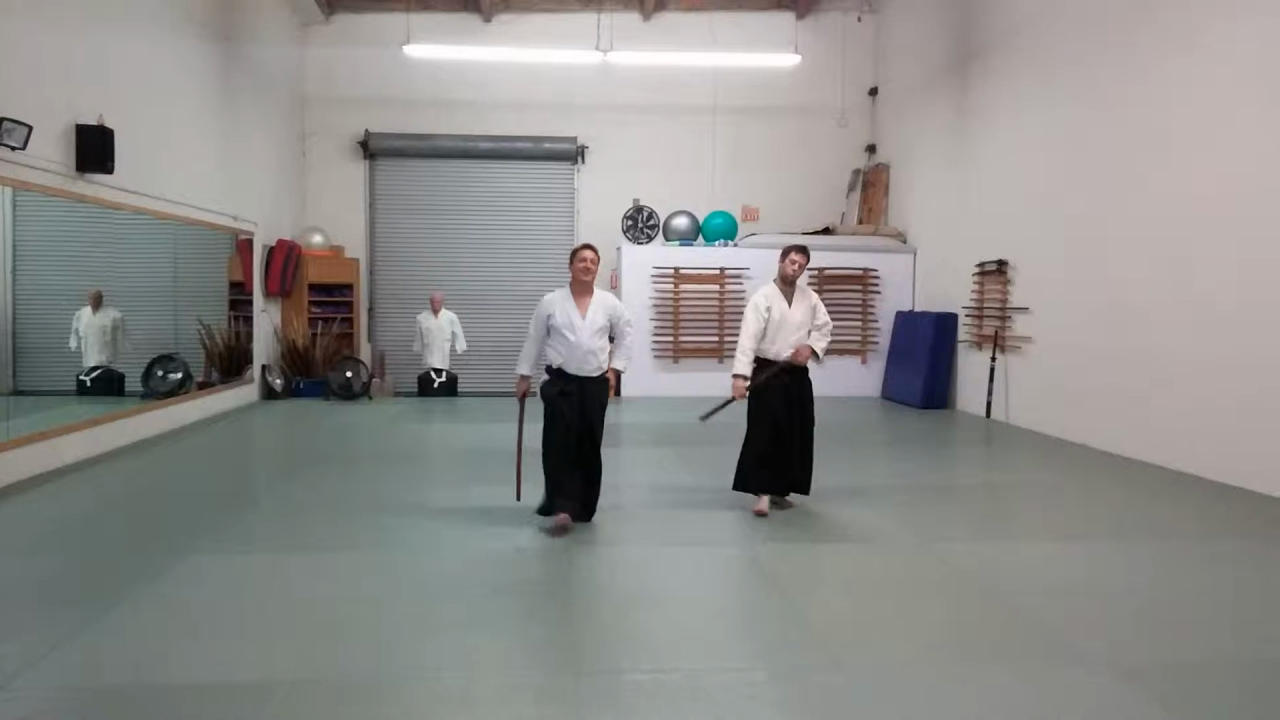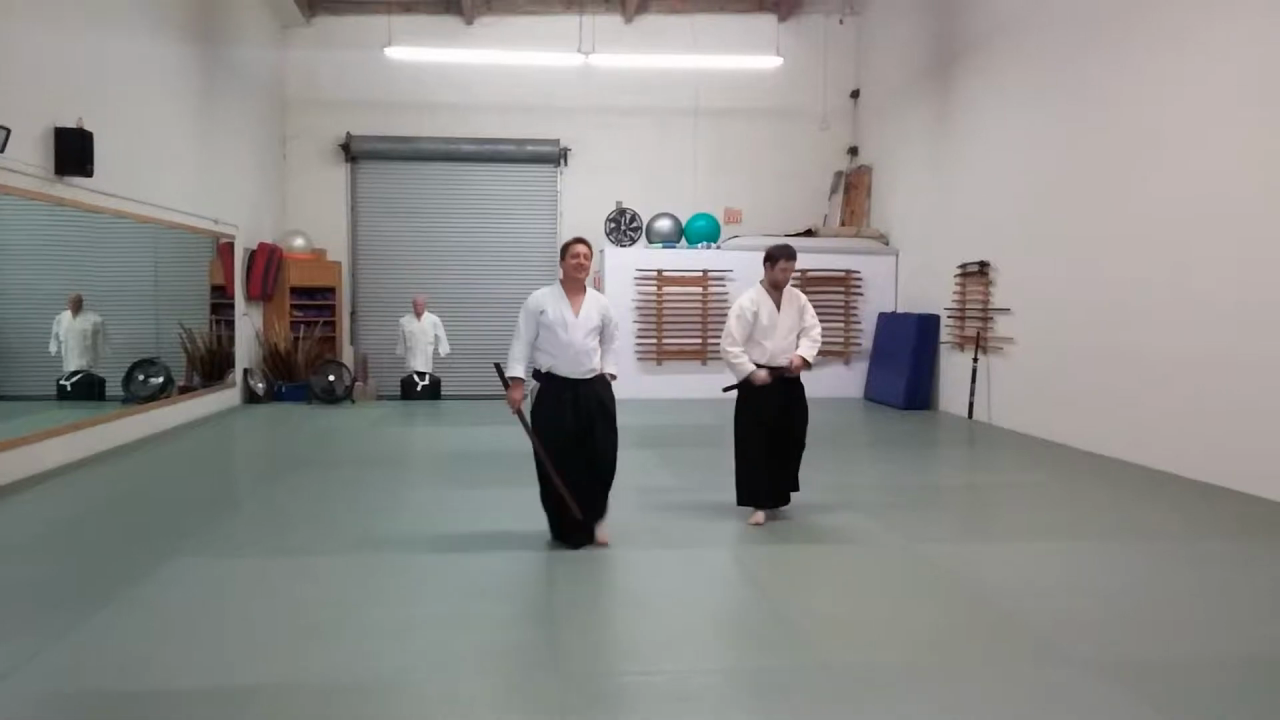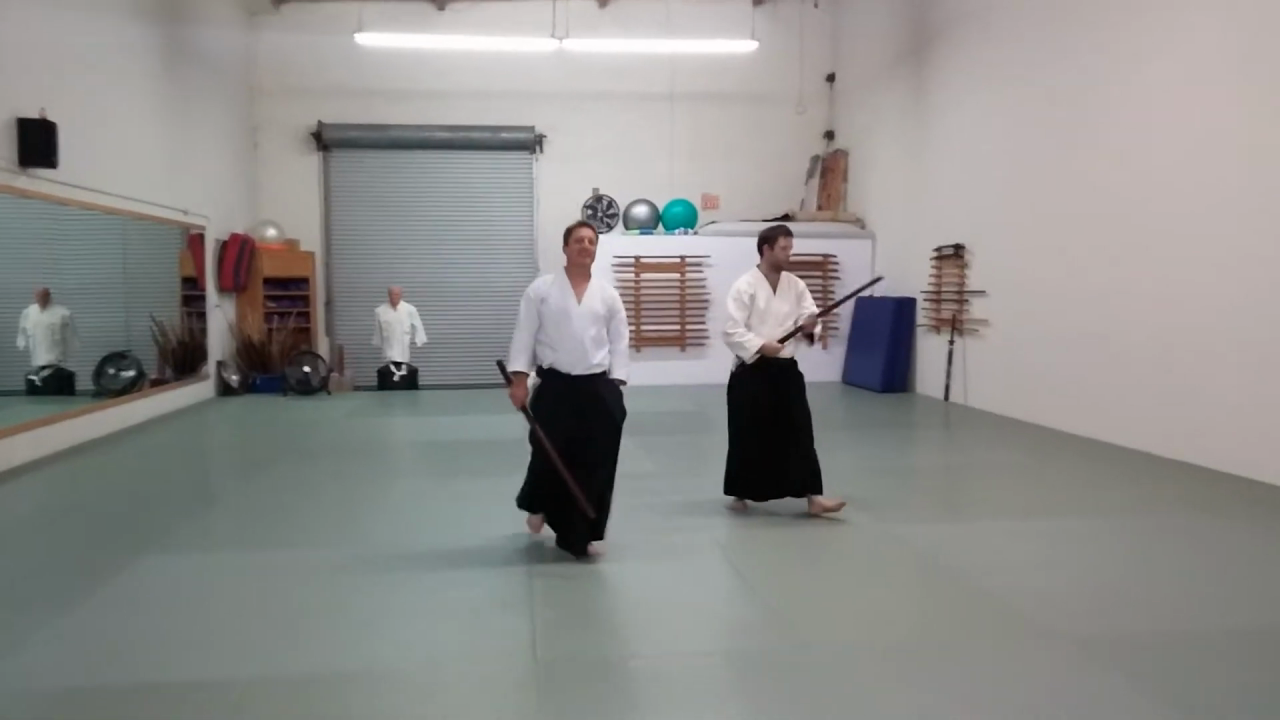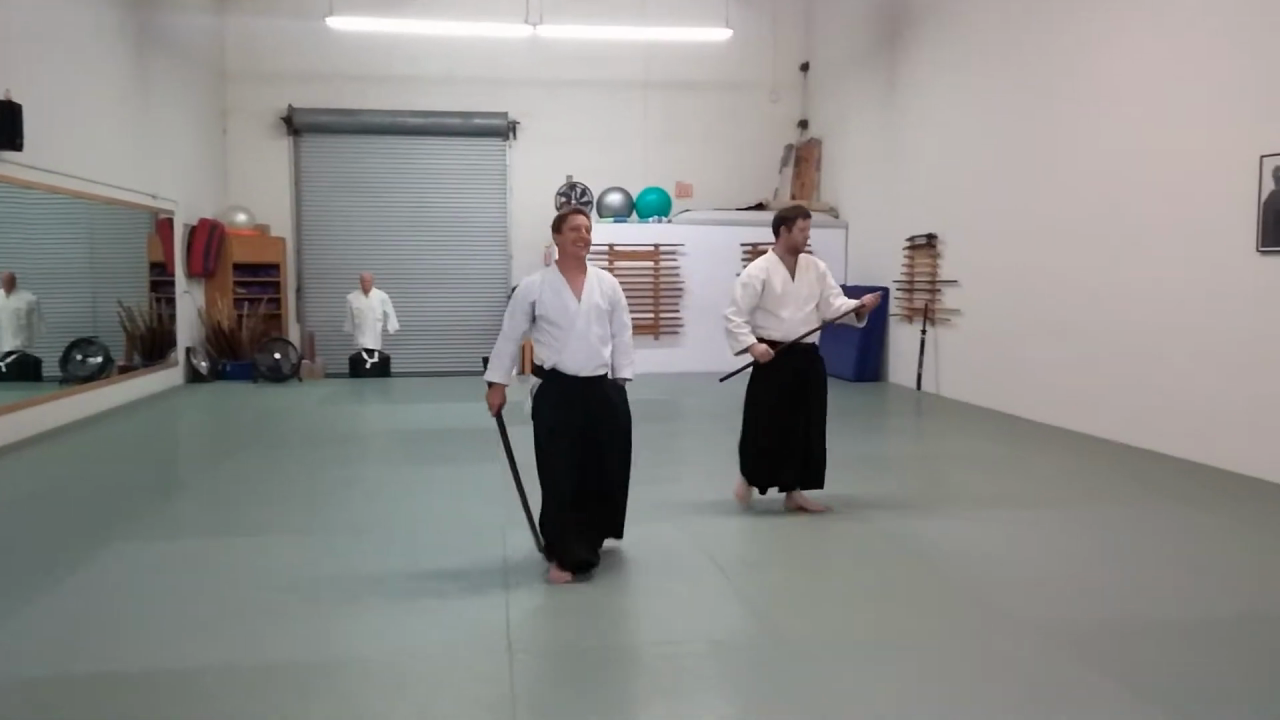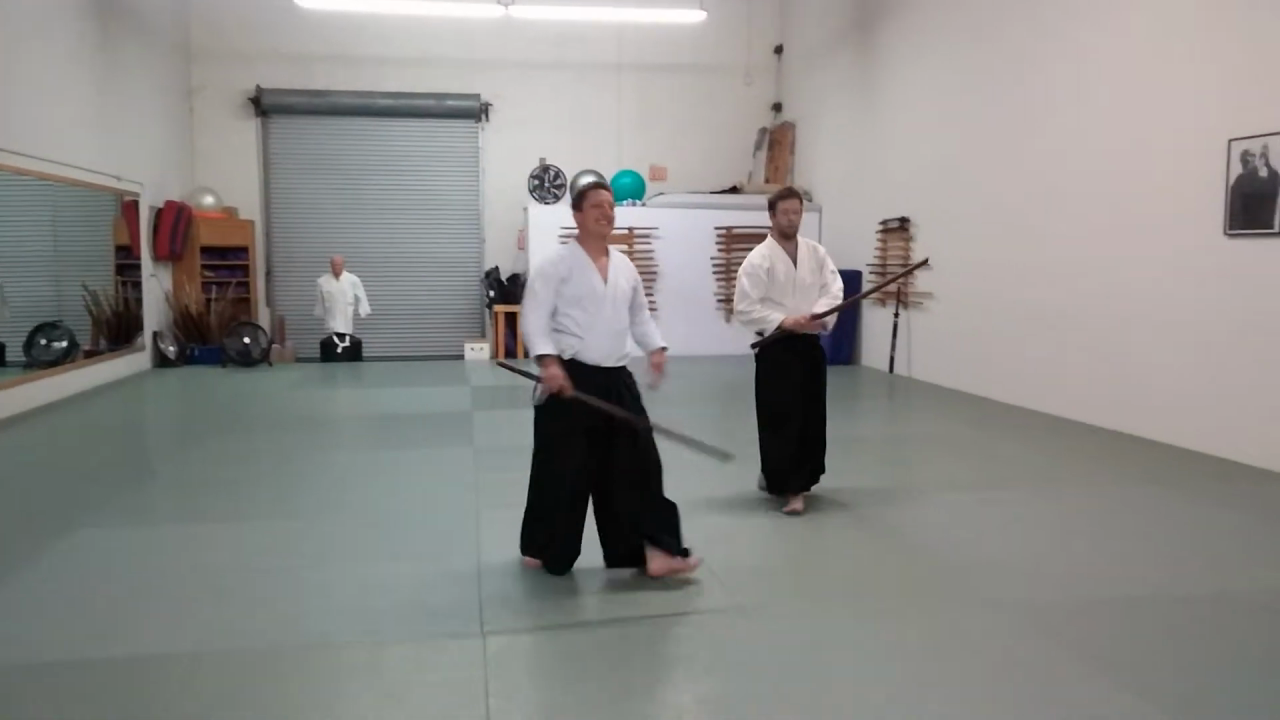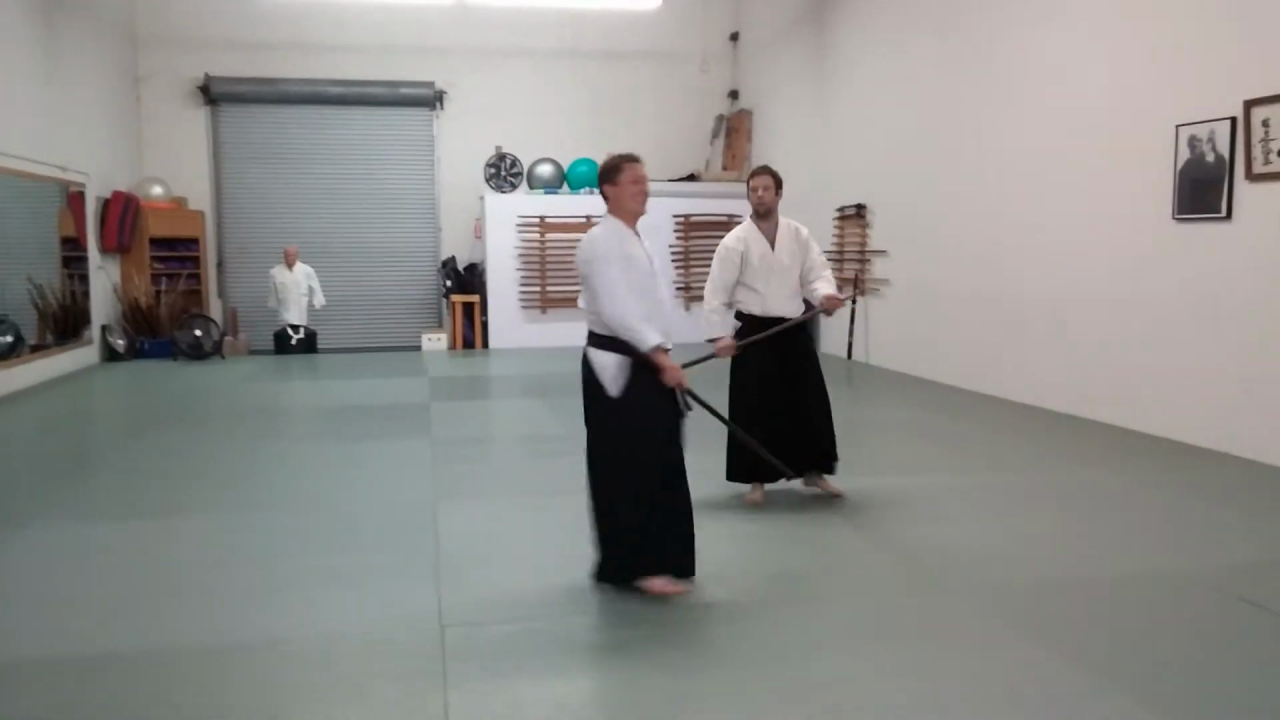
dt=0.4s
person 1, frame 1
left shoulder: (609, 303)
right shoulder: (550, 302)
left elbow: (625, 336)
right elbow: (534, 340)
left wrist: (614, 369)
right wrist: (524, 376)
left hip: (595, 385)
right hip: (561, 383)
left knee: (588, 449)
right knee: (559, 445)
left ankle: (580, 505)
right ankle: (561, 508)
person 1, frame 2
left shoulder: (600, 303)
right shoulder: (539, 300)
left elbow: (610, 341)
right elbow: (522, 342)
left wrist: (607, 374)
right wrist: (516, 382)
left hip: (592, 390)
right hip: (553, 390)
left knee: (600, 458)
right knee: (557, 462)
left ankle: (593, 519)
right ankle: (568, 529)
person 1, frame 3
left shoulder: (607, 294)
right shoulder: (541, 289)
left elbow: (619, 340)
right elbow: (524, 335)
left wrist: (616, 382)
right wrist: (519, 378)
left hip: (597, 388)
right hip: (555, 386)
left knee: (595, 464)
right knee: (549, 458)
left ankle: (581, 536)
right ankle: (539, 506)
person 1, frame 4
left shoulder: (608, 284)
right shoulder: (534, 287)
left elbow: (622, 335)
right elbow: (510, 336)
left wrist: (621, 381)
right wrist: (497, 383)
left hip: (600, 390)
right hip: (556, 391)
left knee: (607, 470)
right knee: (560, 475)
left ankle: (585, 540)
right ankle: (564, 556)
person 1, frame 5
left shoulder: (624, 266)
right shoulder: (555, 265)
left elbow: (639, 315)
right elbow: (534, 318)
left wrist: (656, 349)
right wrist: (548, 362)
left hip: (615, 380)
right hip: (572, 382)
left knee: (636, 464)
right knee: (560, 471)
left ankle: (656, 551)
right ankle: (541, 548)
person 1, frame 6
left shoulder: (635, 241)
right shoulder: (602, 242)
right elbow: (616, 309)
left wrist: (662, 358)
right wrist: (661, 355)
left hip: (648, 365)
right hip: (621, 366)
left knee: (659, 463)
right knee: (635, 465)
left ankle: (654, 557)
right ankle: (636, 564)
person 2, frame 1
left shoulder: (810, 298)
right shoulder: (762, 298)
left elbow: (824, 329)
right elbow: (748, 339)
left wrist: (811, 347)
right wrist: (740, 375)
left hip: (798, 375)
right hip: (768, 375)
left knee: (796, 435)
right knee: (764, 433)
left ankle: (779, 490)
right ankle: (761, 493)
person 2, frame 2
left shoulder: (798, 299)
right shoulder: (747, 302)
left elbow: (812, 332)
right elbow: (730, 345)
left wrist: (802, 356)
right wrist: (752, 372)
left hip: (789, 381)
right hip: (758, 381)
left knee: (791, 441)
right knee: (756, 444)
left ankle: (776, 494)
right ankle: (760, 504)
person 2, frame 3
left shoulder: (795, 286)
right shoulder: (744, 286)
left elbow: (811, 318)
right elbow: (732, 331)
left wrist: (810, 328)
right wrist: (760, 346)
left hip: (786, 371)
right hip: (752, 373)
left knee: (798, 432)
right knee: (749, 436)
left ankle: (813, 497)
right ankle: (741, 493)
person 2, frame 4
left shoulder: (816, 268)
right shoulder: (758, 271)
left elbow: (832, 305)
right elbow: (734, 315)
left wrist: (859, 307)
right wrist: (751, 345)
left hip: (808, 358)
right hip: (772, 358)
left knee: (808, 426)
right knee: (765, 425)
left ankle: (794, 490)
right ankle: (748, 478)
person 2, frame 5
left shoulder: (816, 253)
right shoulder: (759, 259)
left elbow: (831, 289)
right elbow: (744, 308)
left wrist: (821, 317)
right wrist: (782, 321)
left hip: (811, 347)
right hip: (777, 349)
left knee: (811, 418)
right knee: (782, 418)
left ankle: (778, 478)
right ankle: (793, 490)
person 2, frame 6
left shoulder: (799, 235)
right shoulder: (736, 241)
left elbow: (818, 273)
right elbow: (715, 293)
left wrist: (826, 295)
right wrist: (719, 334)
left hip: (794, 332)
right hip: (753, 335)
left knee: (810, 403)
right knee: (754, 409)
left ankle: (813, 471)
right ankle: (756, 479)
